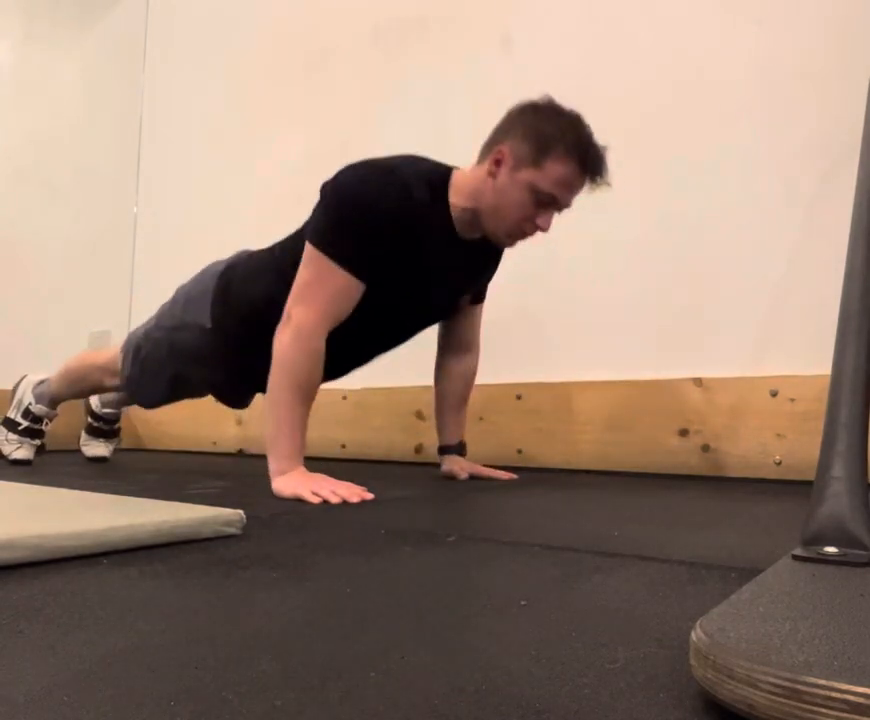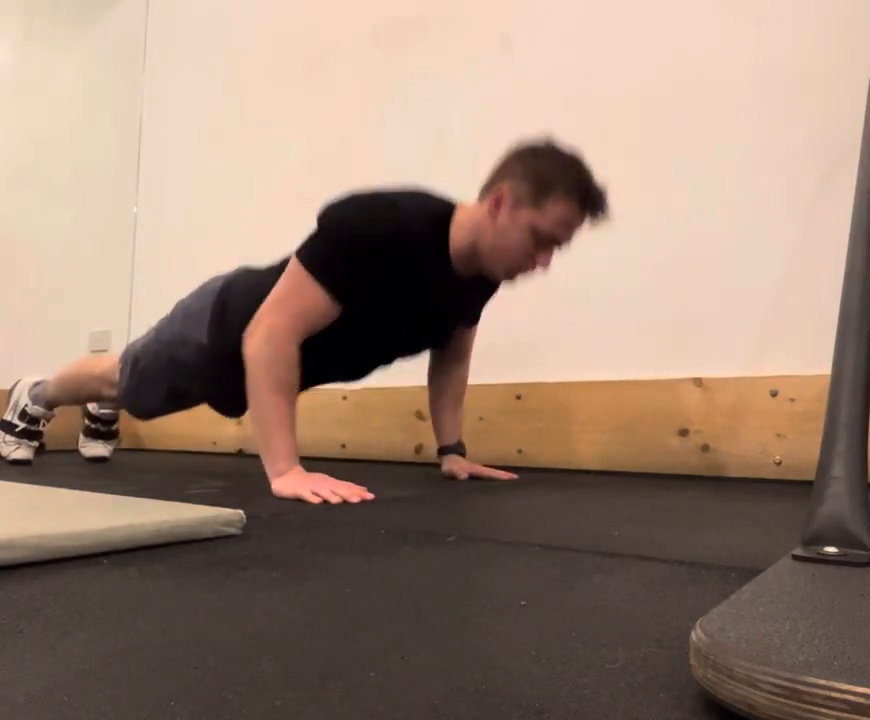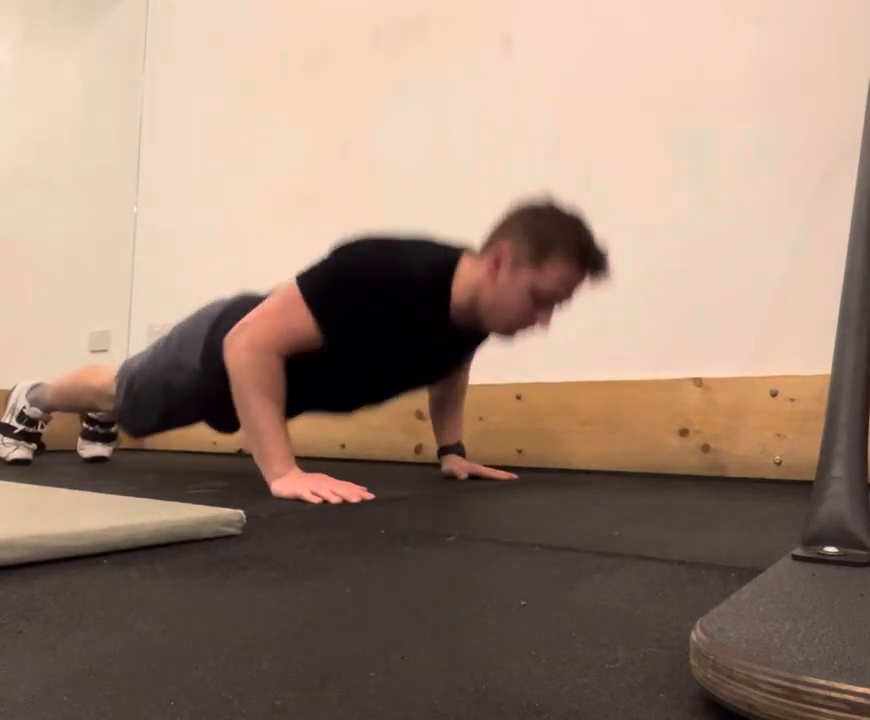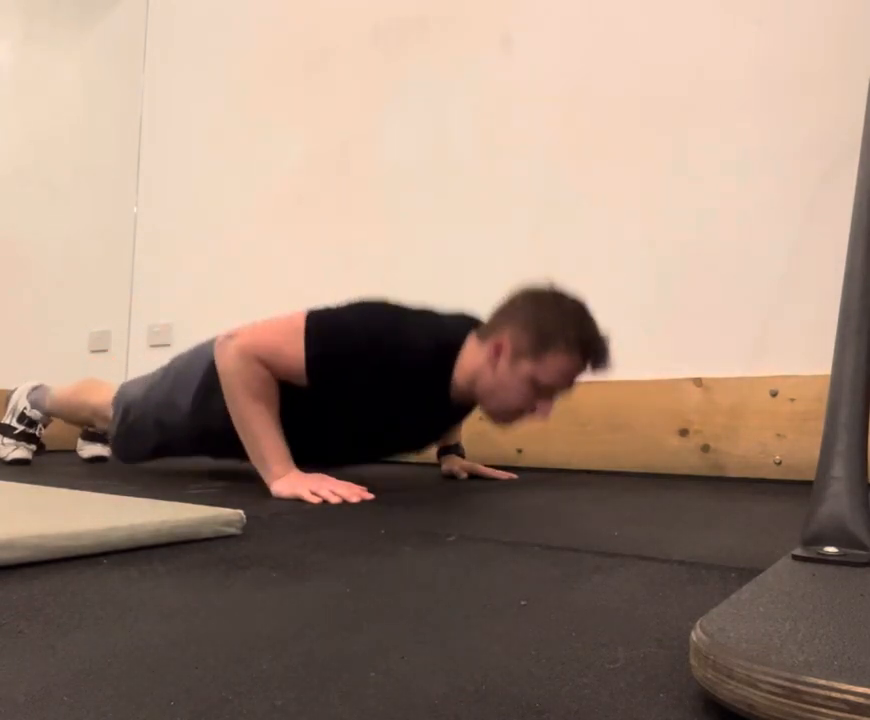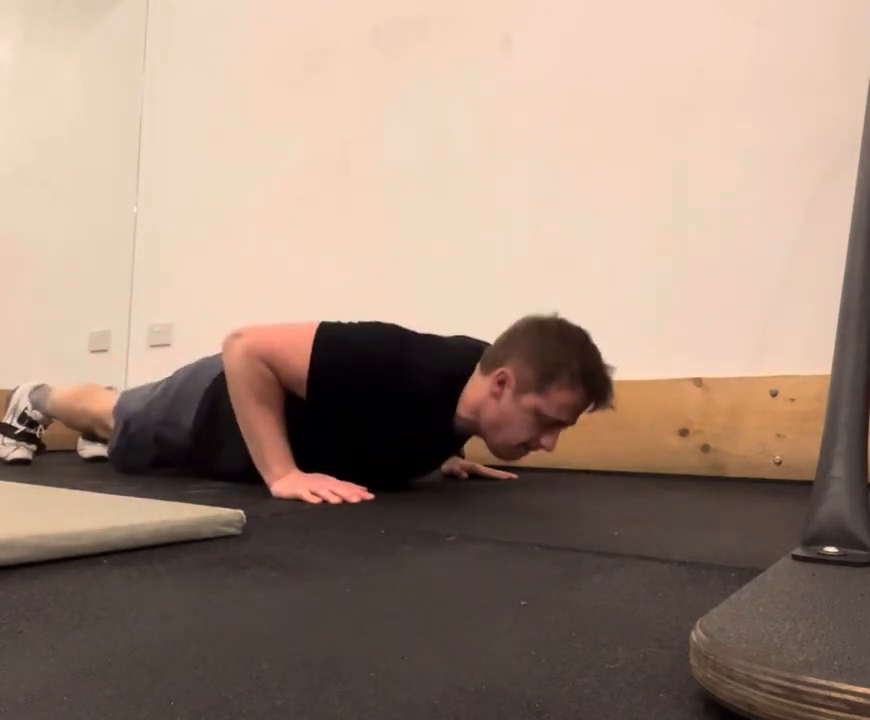
dt=0.1s
person 1, frame 1
left shoulder: (486, 239)
right shoulder: (383, 194)
left elbow: (459, 342)
right elbow: (302, 332)
left wrist: (452, 447)
right wrist: (287, 470)
left hip: (268, 334)
right hip: (227, 309)
right knee: (130, 372)
left ankle: (101, 415)
person 1, frame 2
left shoulder: (481, 267)
right shoulder: (378, 230)
left elbow: (450, 355)
right elbow: (268, 335)
left wrist: (451, 449)
right wrist: (283, 469)
left hip: (289, 346)
right hip: (224, 328)
right knee: (125, 381)
left ankle: (98, 415)
person 1, frame 3
left shoulder: (475, 298)
right shoulder: (387, 278)
left elbow: (449, 362)
right elbow: (248, 341)
left wrist: (450, 448)
right wrist: (280, 472)
left hip: (265, 360)
right hip: (221, 351)
right knee: (123, 394)
left ankle: (97, 421)
person 1, frame 4
left shoulder: (470, 360)
right shoulder: (388, 345)
right elbow: (238, 350)
left wrist: (451, 452)
right wrist: (281, 474)
left hip: (282, 399)
right hip: (218, 390)
right knee: (121, 417)
person 1, frame 5
left shoulder: (470, 386)
right shoulder: (395, 371)
right elbow: (244, 348)
left wrist: (449, 457)
right wrist: (283, 475)
left hip: (292, 404)
right hip: (217, 408)
right knee: (121, 421)
